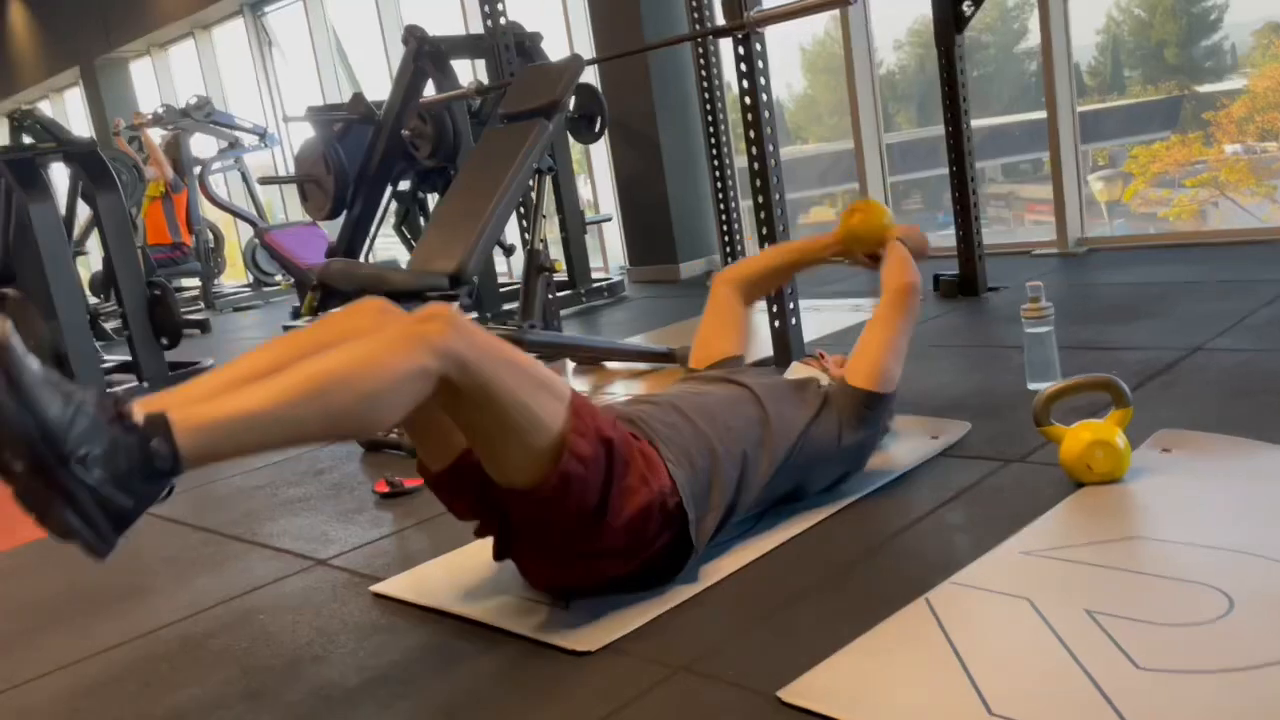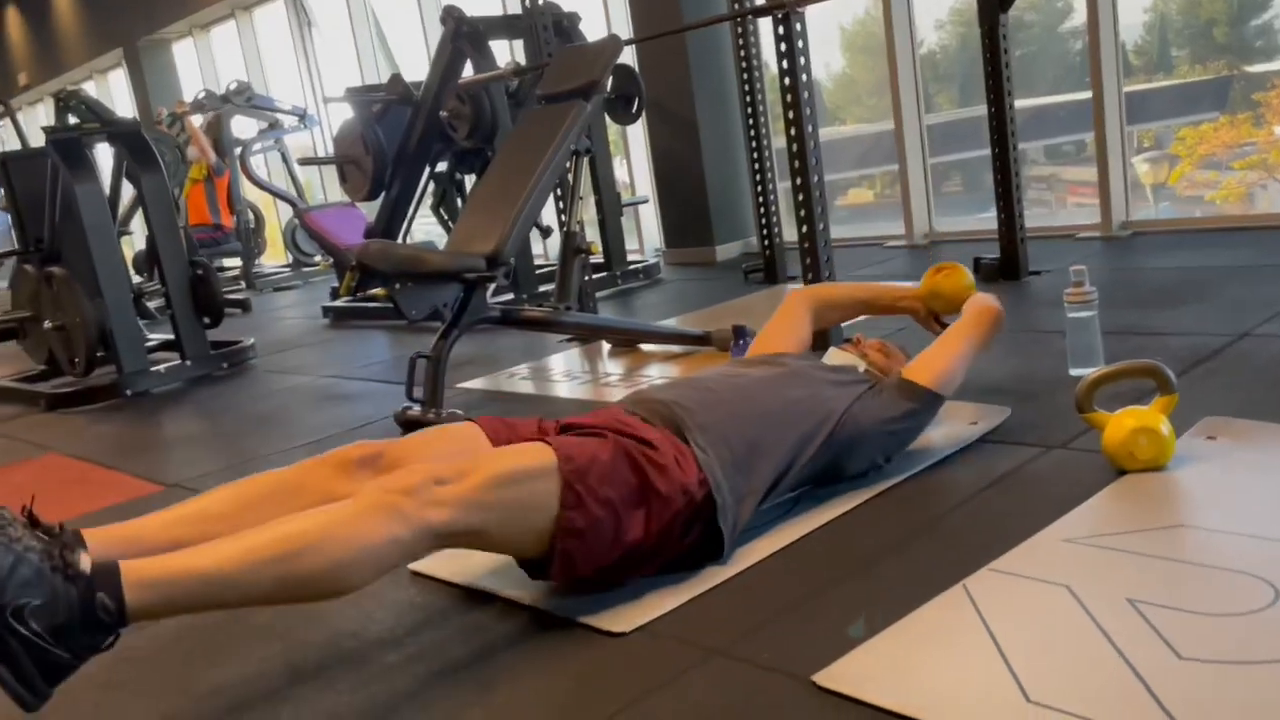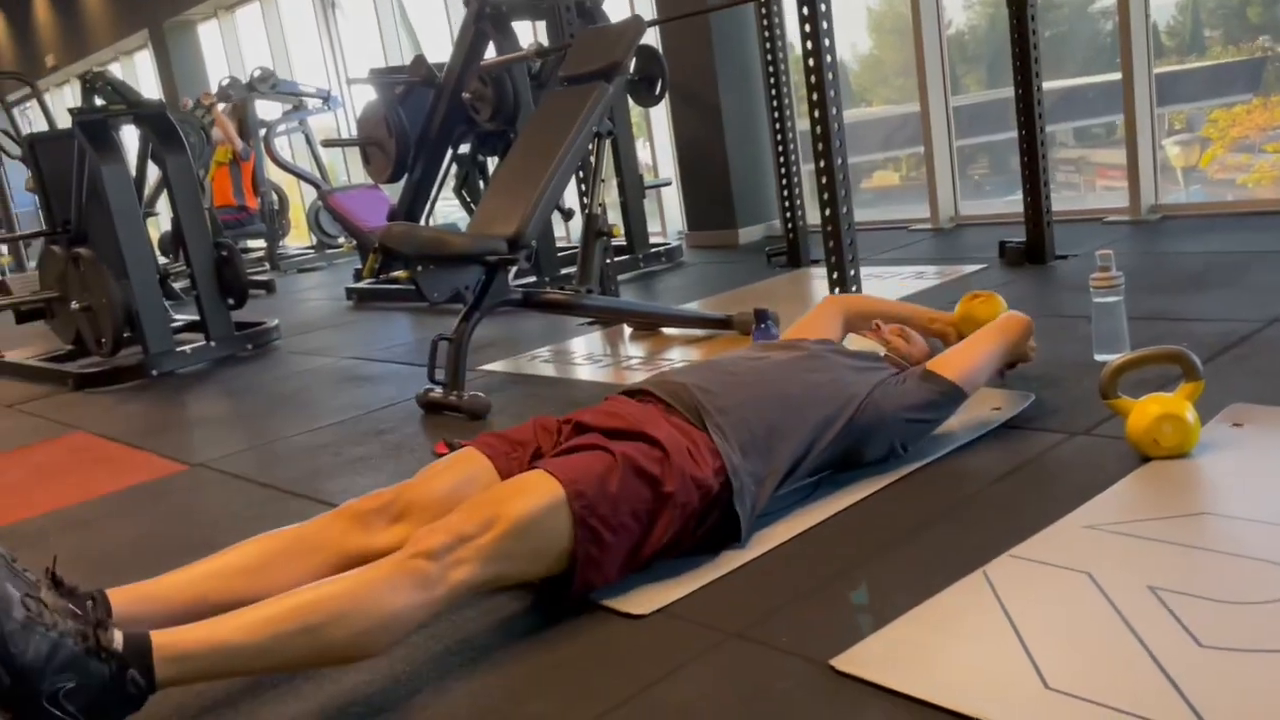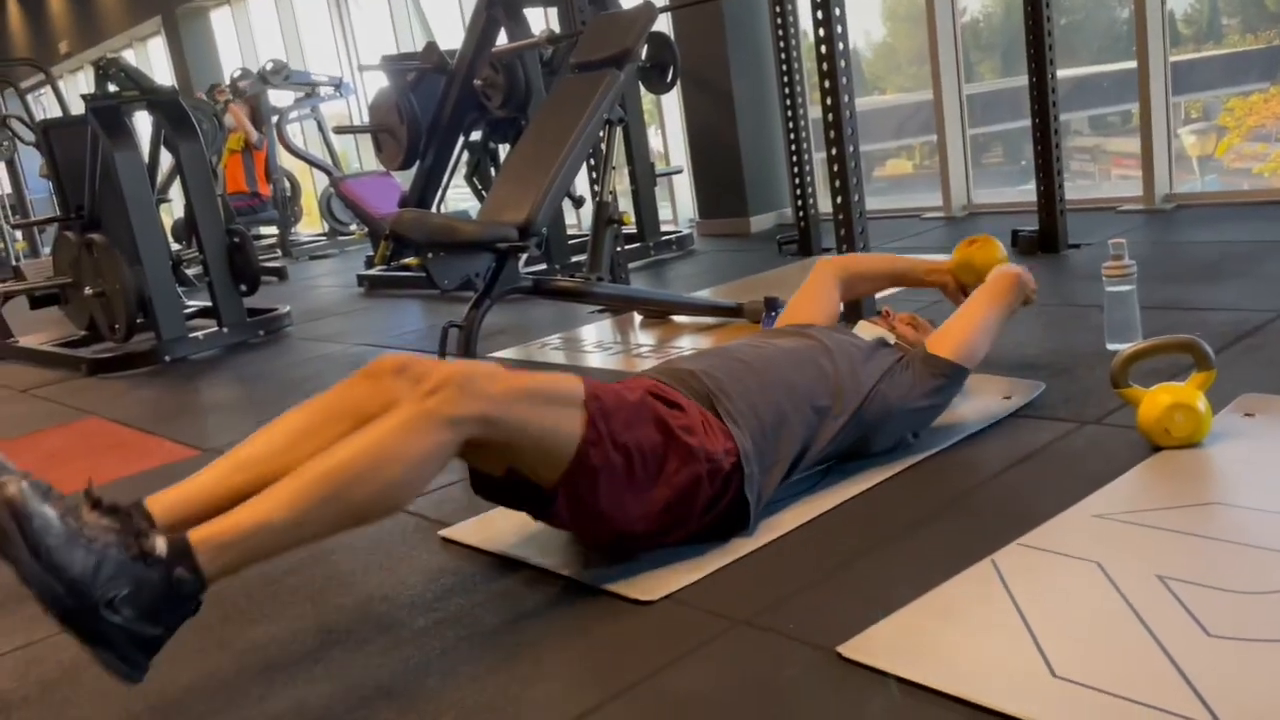
dt=0.3s
person 1, frame 1
left shoulder: (834, 427)
right shoulder: (734, 383)
left elbow: (898, 304)
right elbow: (732, 286)
left wrist: (894, 250)
right wrist: (836, 242)
left hip: (632, 515)
right hip: (547, 503)
left knee: (437, 335)
right knee: (372, 318)
left ankle: (133, 456)
right ankle: (115, 431)
person 1, frame 2
left shoulder: (873, 416)
right shoulder: (791, 368)
left elbow: (974, 332)
right elbow: (802, 298)
left wrist: (974, 307)
right wrist: (914, 293)
left hip: (670, 480)
right hip: (603, 430)
left knee: (421, 504)
right knee: (363, 471)
left ankle: (91, 611)
person 1, frame 3
left shoulder: (895, 397)
right shoulder: (817, 357)
left elbow: (1006, 341)
right elbow: (840, 299)
left wrist: (1005, 325)
right wrist: (947, 311)
left hip: (685, 466)
right hip: (616, 421)
left knee: (446, 557)
right knee: (385, 518)
right ankle: (99, 616)
person 1, frame 4
left shoulder: (907, 386)
right shoulder: (822, 344)
left elbow: (979, 319)
right elbow: (829, 271)
left wrist: (1002, 283)
right wrist: (940, 270)
left hip: (692, 468)
right hip: (639, 404)
left knee: (454, 396)
right knee: (395, 378)
left ankle: (168, 577)
right ankle: (149, 529)
